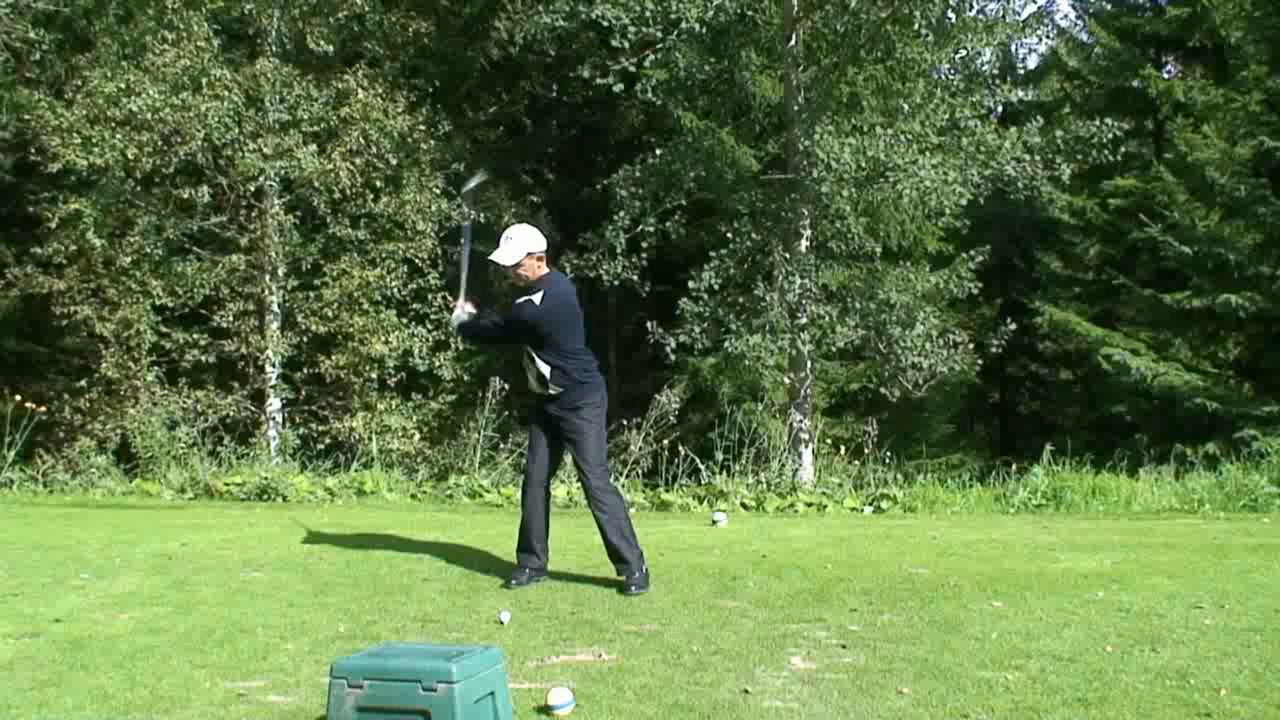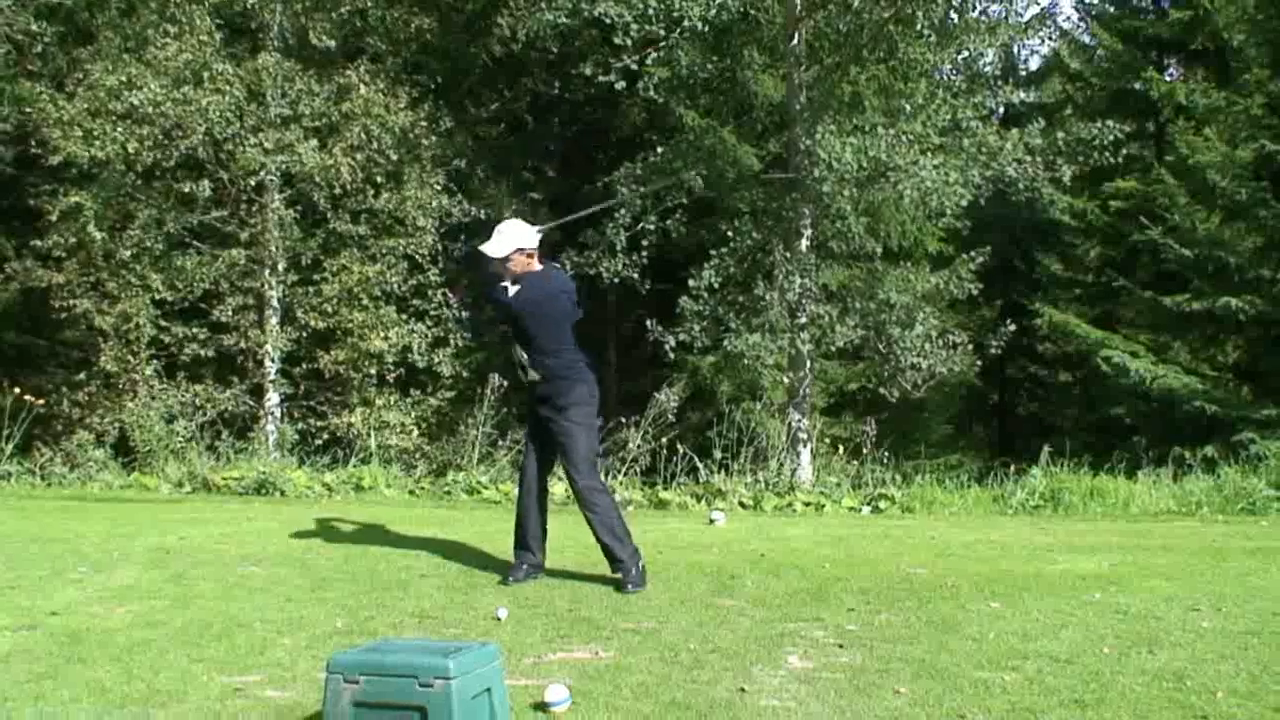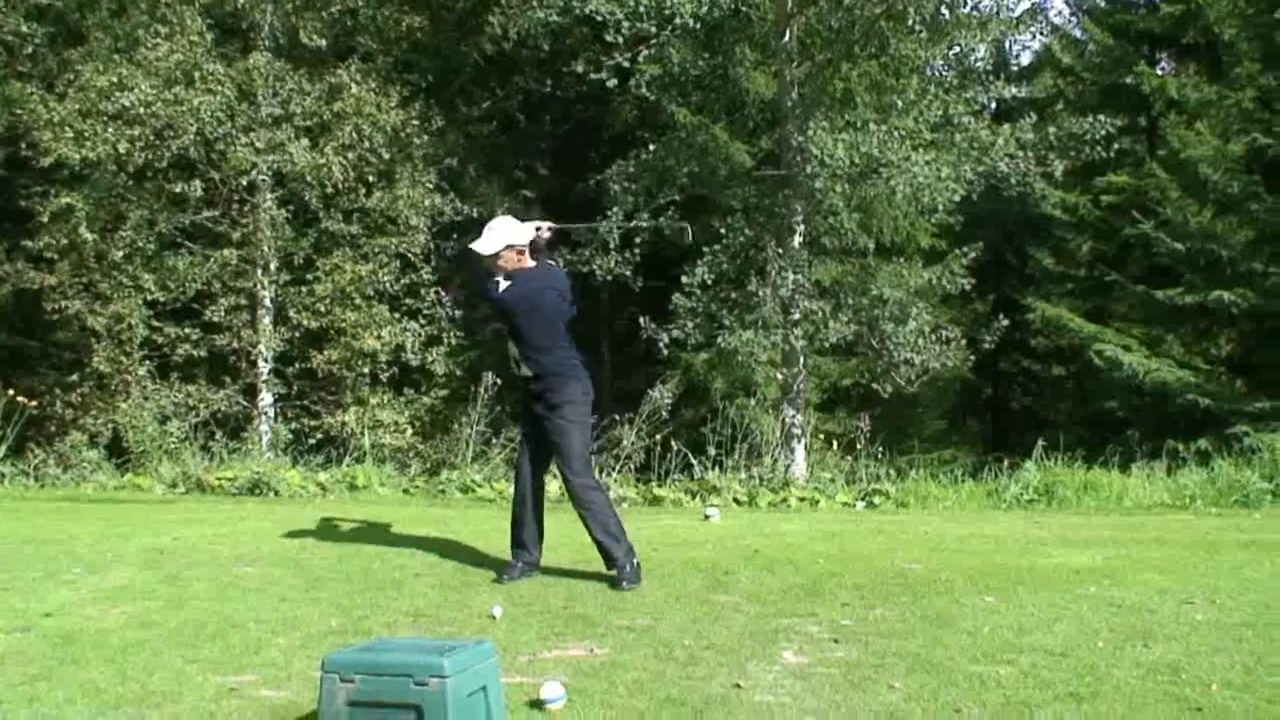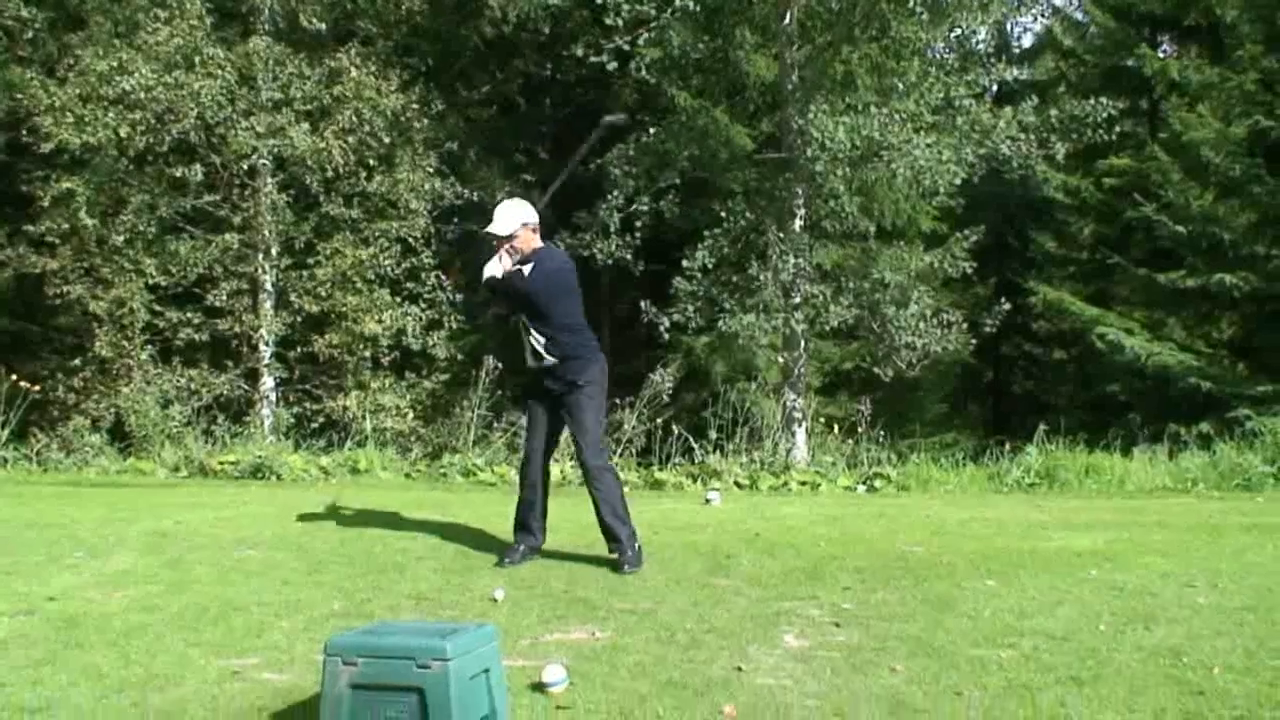
dt=0.2s
person 1, frame 1
left shoulder: (537, 308)
right shoulder: (555, 283)
left elbow: (495, 333)
right elbow: (507, 326)
left wrist: (463, 322)
right wrist: (476, 319)
left hip: (580, 400)
right hip: (550, 400)
left knee: (596, 483)
right knee: (534, 480)
left ankle: (633, 567)
right ankle: (532, 561)
person 1, frame 2
left shoulder: (517, 298)
right shoulder: (559, 278)
left elbow: (493, 286)
left hip: (571, 397)
right hip: (548, 396)
left knee: (585, 482)
right knee: (531, 477)
left ankle: (630, 564)
right ankle: (530, 558)
person 1, frame 3
left shoulder: (509, 294)
right shoulder: (554, 275)
left elbow: (488, 281)
left wrist: (530, 238)
left hip: (564, 394)
right hip: (541, 392)
left knee: (579, 480)
right knee: (527, 475)
left ankle: (624, 561)
right ankle: (525, 556)
person 1, frame 4
left shoulder: (535, 275)
right shoulder: (542, 262)
left elbow: (495, 286)
left wrist: (496, 269)
left hip: (581, 376)
right hip: (546, 376)
left knee: (593, 461)
right knee: (533, 458)
left ankle: (625, 546)
right ankle: (528, 539)
